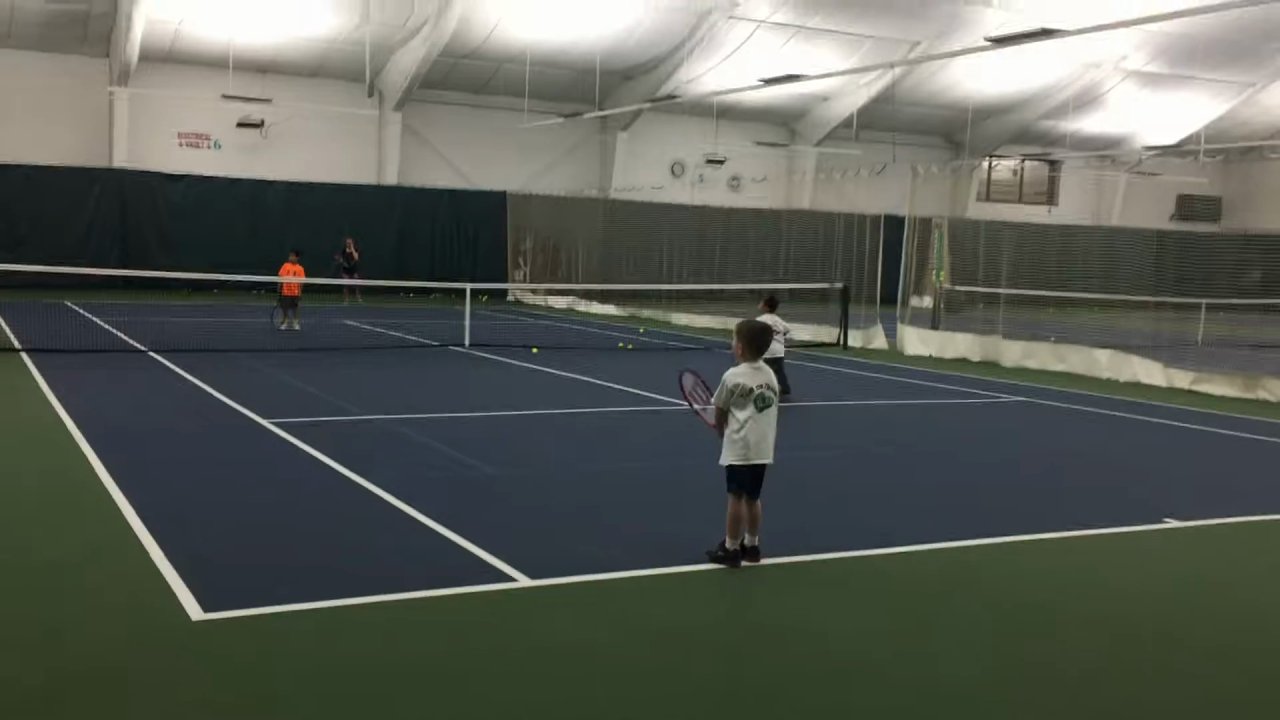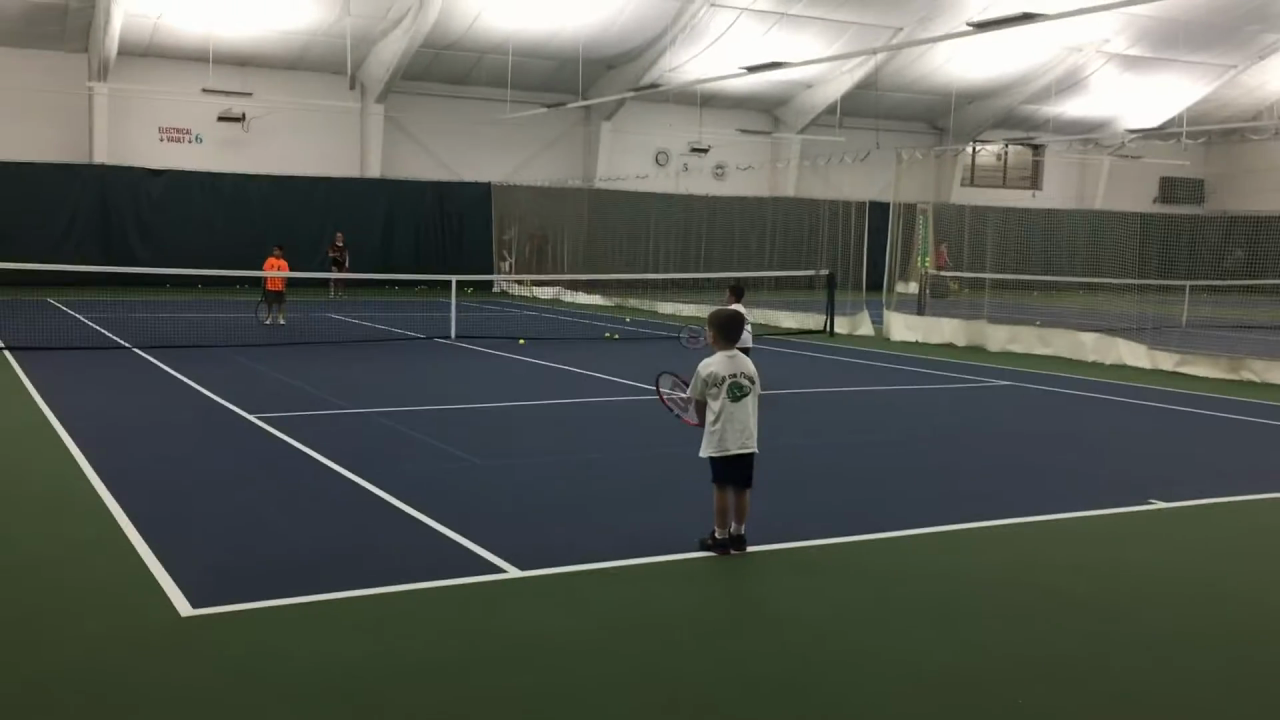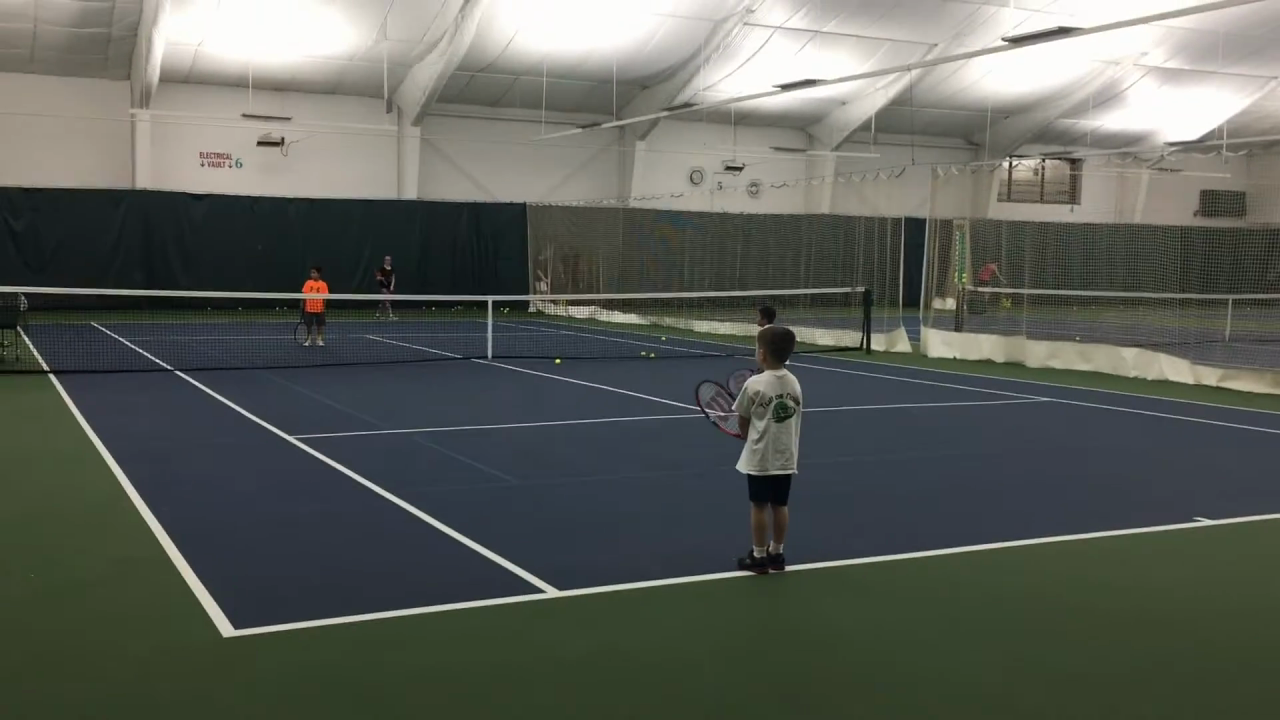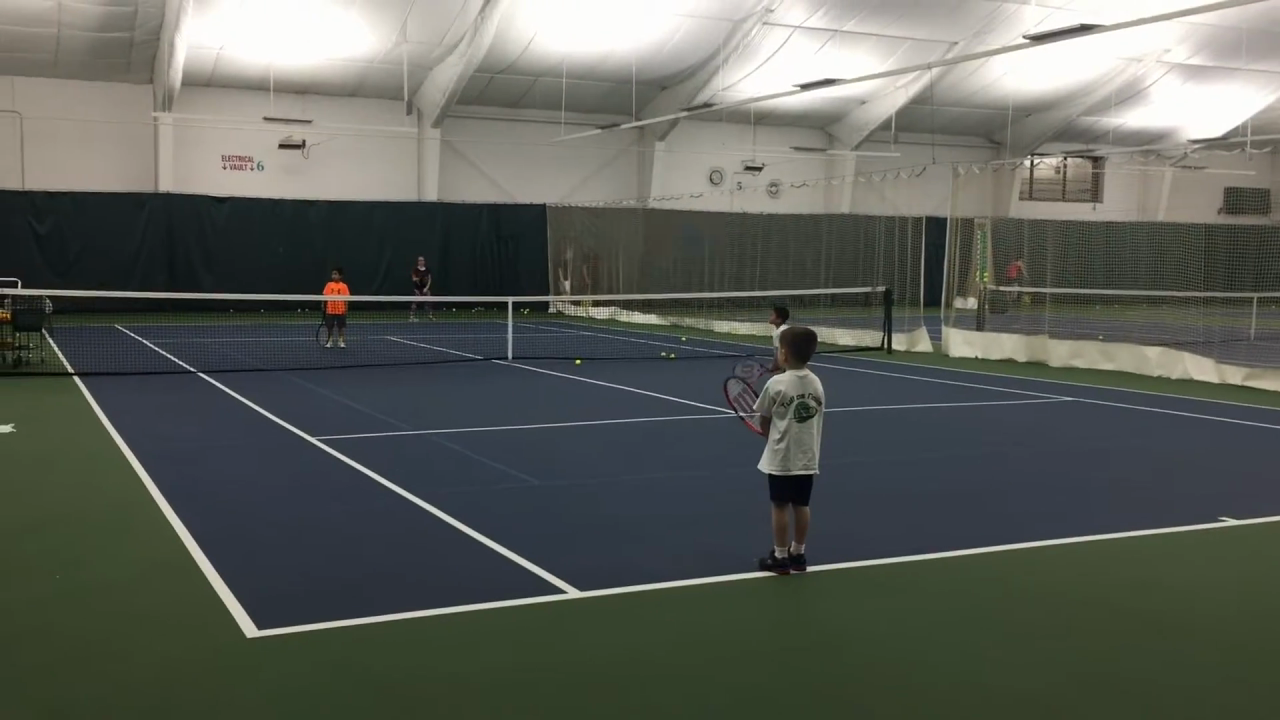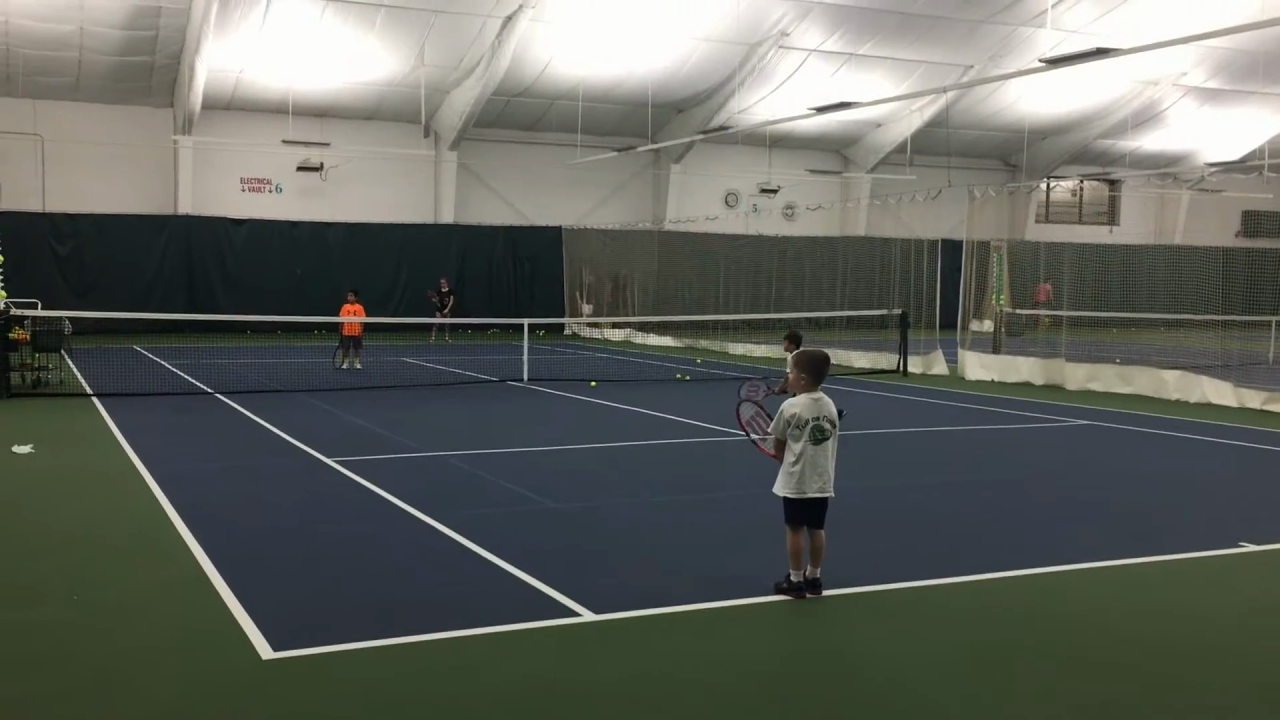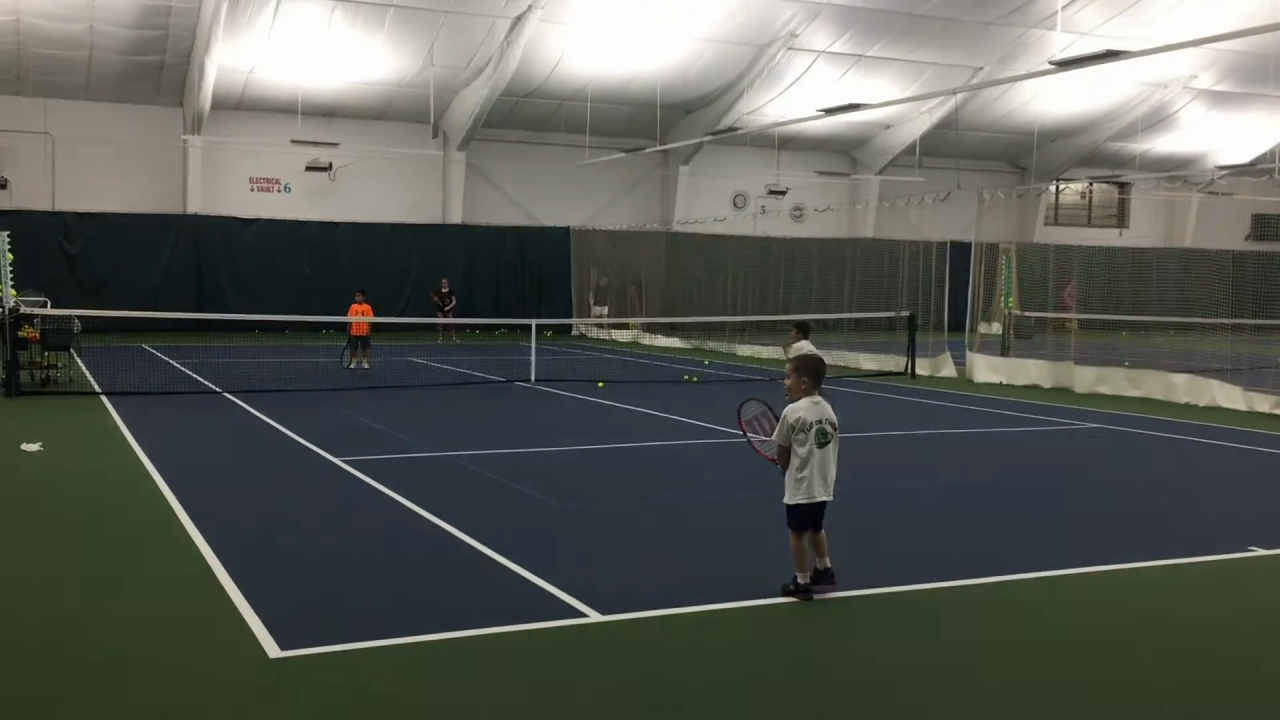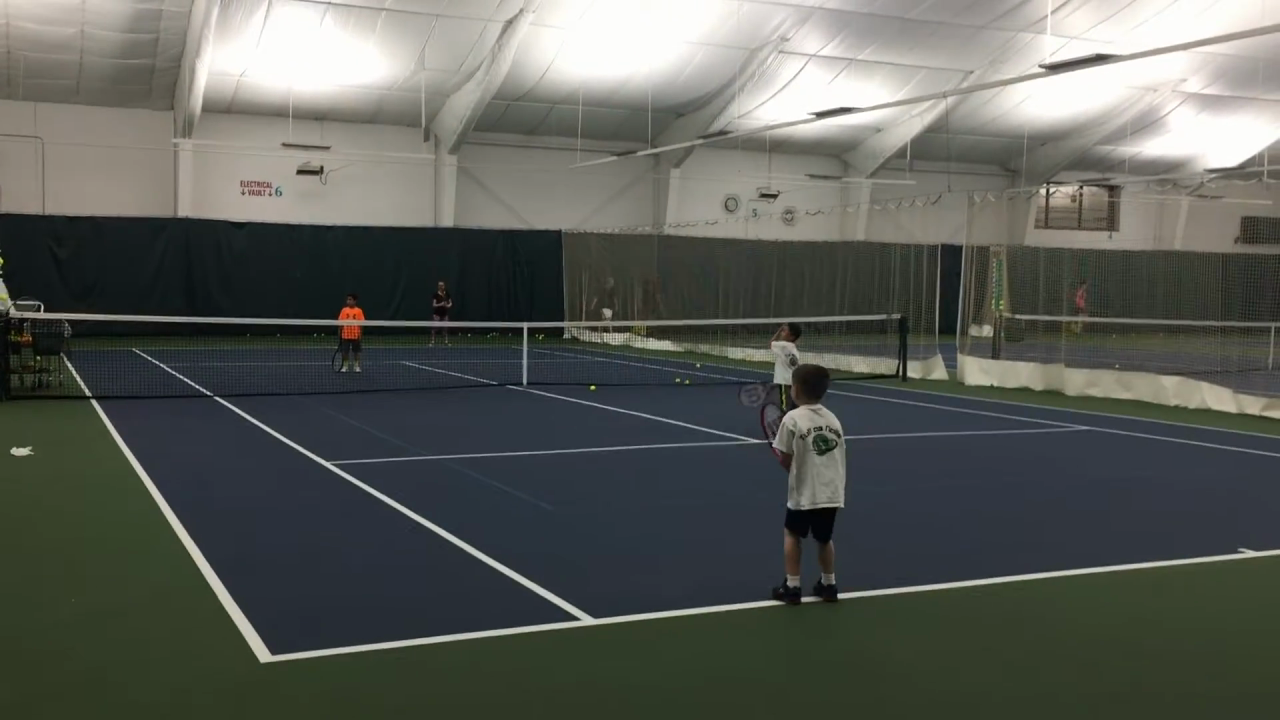
dt=0.7s
person 1, frame 1
left shoulder: (733, 376)
right shoulder: (770, 375)
left elbow: (720, 411)
right elbow: (768, 408)
left wrist: (721, 429)
left hip: (740, 448)
right hip: (762, 448)
left knee: (736, 497)
right knee: (752, 497)
left ankle: (731, 549)
right ankle: (751, 545)
person 1, frame 2
left shoulder: (708, 366)
right shoulder: (748, 364)
left elbow: (699, 403)
right elbow: (753, 397)
left wrist: (705, 424)
left hip: (721, 439)
right hip: (746, 438)
left knee: (722, 488)
right knee: (741, 488)
left ankle: (720, 538)
right ankle: (738, 535)
person 1, frame 3
left shoulder: (755, 384)
right shoulder: (794, 383)
left elbow: (743, 420)
right elbow: (792, 417)
left wrist: (749, 438)
left hip: (760, 457)
right hip: (785, 457)
left knee: (759, 506)
right knee: (780, 505)
left ankle: (759, 557)
right ankle: (776, 553)
person 1, frame 4
left shoulder: (776, 383)
right shoulder: (816, 383)
left elbow: (764, 420)
right elbow: (815, 416)
left wrist: (771, 436)
right wrist: (802, 442)
left hip: (781, 457)
right hip: (807, 457)
left knee: (780, 506)
right knee: (801, 505)
left ankle: (780, 557)
right ankle: (798, 554)
person 1, frame 5
left shoulder: (791, 406)
right shoulder: (829, 405)
left elbow: (779, 444)
right elbow: (828, 440)
left wrist: (784, 460)
left hip: (796, 481)
right hip: (822, 480)
left knee: (795, 529)
right knee: (816, 529)
left ankle: (796, 580)
right ankle: (813, 577)
person 1, frame 6
left shoulder: (793, 412)
right shoulder: (827, 409)
left elbow: (783, 452)
right elbow: (828, 446)
left wrist: (786, 470)
left hip: (802, 485)
right hip: (823, 483)
left knee: (798, 532)
right knee: (816, 527)
left ankle: (802, 583)
right ankle: (824, 569)
person 1, frame 7
left shoulder: (792, 419)
right shoulder: (833, 419)
left elbow: (785, 459)
right elbow: (839, 454)
left hip: (804, 493)
right hip: (832, 493)
left knee: (792, 534)
right knee: (824, 538)
left ankle: (792, 586)
right ankle: (828, 584)
